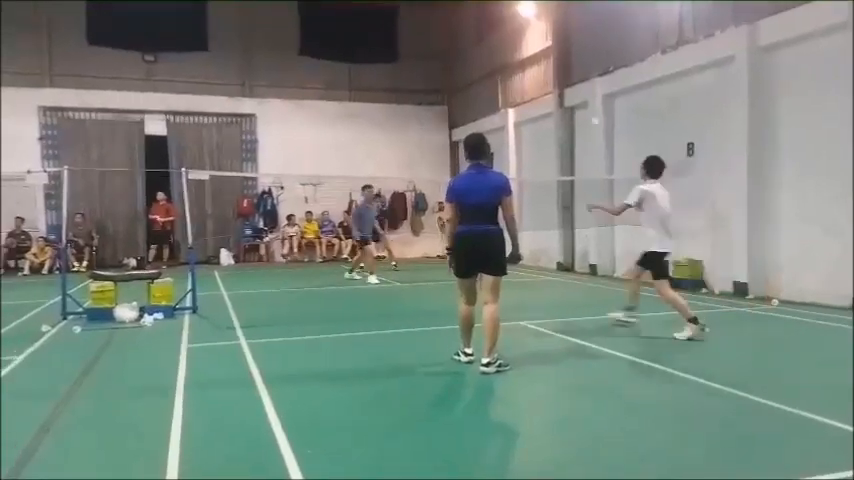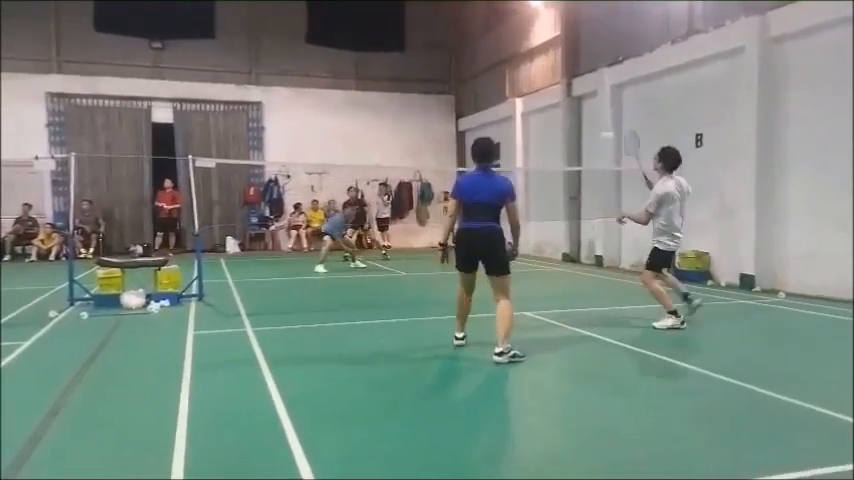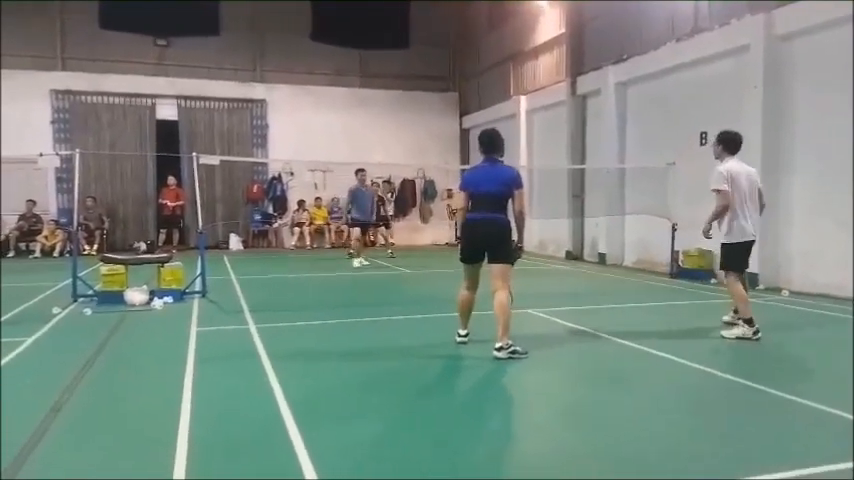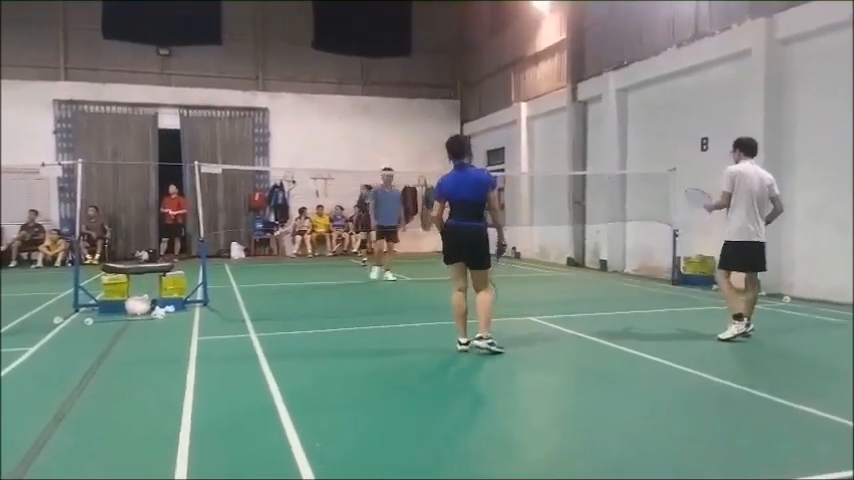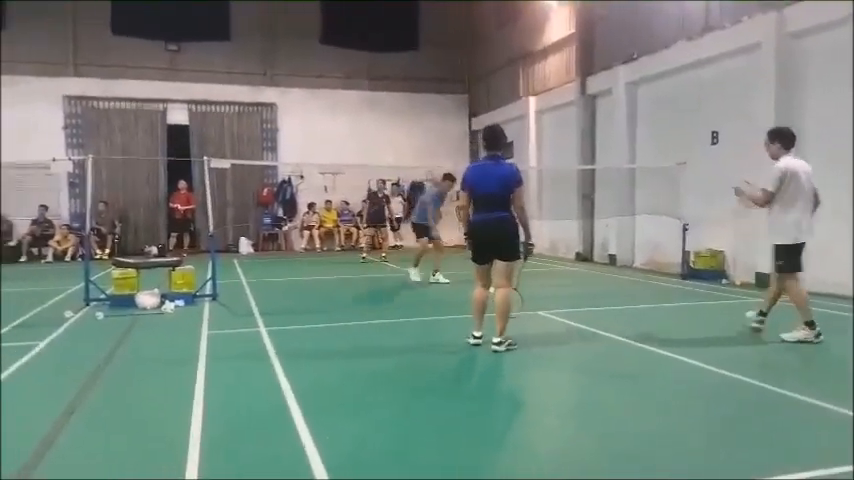
dt=1s
person 1, frame 1
left shoulder: (456, 183)
right shoulder: (500, 180)
left elbow: (450, 220)
right elbow: (509, 217)
left wrist: (450, 249)
right wrist: (515, 247)
left hip: (464, 242)
right hip: (491, 241)
left knee: (466, 300)
right knee: (491, 301)
left ankle: (466, 350)
right ankle: (488, 359)
person 1, frame 2
left shoulder: (461, 183)
right shoulder: (504, 184)
left elbow: (452, 216)
right elbow: (514, 220)
left wrist: (443, 244)
right wrist: (515, 245)
left hip: (466, 239)
right hip: (492, 239)
left knee: (465, 289)
right knee: (503, 297)
left ankle: (459, 334)
right ankle: (502, 348)
person 1, frame 3
left shoulder: (469, 175)
right shoulder: (511, 174)
left elbow: (462, 209)
right elbow: (519, 210)
left wrist: (462, 237)
right wrist: (520, 241)
left hip: (472, 229)
right hip: (498, 230)
left knee: (469, 286)
right knee: (501, 289)
left ankle: (462, 331)
right ankle: (502, 344)
person 1, frame 4
left shoulder: (445, 182)
right shoulder: (484, 177)
left elbow: (437, 216)
right elbow: (494, 210)
right wrist: (501, 237)
left hip: (453, 234)
right hip: (476, 234)
left knee: (459, 289)
right knee: (483, 289)
left ankle: (462, 339)
right ankle: (483, 335)
person 1, frame 5
left shoulder: (471, 171)
right shoulder: (511, 171)
left elbow: (464, 206)
right elbow: (519, 208)
left wrist: (468, 233)
right wrist: (528, 238)
left hip: (480, 229)
right hip: (504, 228)
left knee: (481, 284)
right knee: (503, 285)
left ankle: (476, 333)
right ankle: (499, 338)
person 2, frame 1
left shoulder: (642, 190)
right shoulder: (663, 192)
left elbow: (617, 210)
left wrist: (598, 206)
left hip: (656, 247)
right hip: (660, 245)
left knee: (663, 289)
right knee: (636, 274)
left ankle: (694, 324)
right ankle: (629, 312)
person 2, frame 2
left shoulder: (661, 190)
right shoulder: (680, 182)
left elbow: (644, 220)
left wrist: (625, 215)
left hip: (664, 242)
right hip: (673, 238)
left knee: (648, 278)
right knee: (660, 272)
left ankle: (674, 317)
right ankle: (687, 298)
person 2, frame 3
left shoulder: (722, 170)
right shoulder: (750, 170)
left elbow: (724, 202)
right elbow: (761, 203)
left wrist: (709, 222)
left hip: (733, 233)
right hip: (749, 232)
left knee: (731, 277)
right knee: (738, 274)
left ankle: (749, 326)
right ankle: (738, 313)
person 2, frame 4
left shoulder: (733, 171)
right shoulder: (766, 176)
left elbow: (725, 202)
right elbow: (778, 207)
left wrist: (712, 206)
left hip: (737, 235)
right hip: (757, 236)
left knee: (723, 276)
right knee: (752, 279)
left ankle: (739, 320)
right ankle: (746, 322)
person 2, frame 5
left shoulder: (781, 167)
right shoulder: (804, 166)
left elbow: (763, 200)
right elbow: (816, 200)
left wrist: (743, 193)
left hip: (786, 234)
right hip: (798, 232)
left knee: (790, 279)
right knee: (780, 276)
left ankle: (810, 328)
right ankle: (762, 315)
